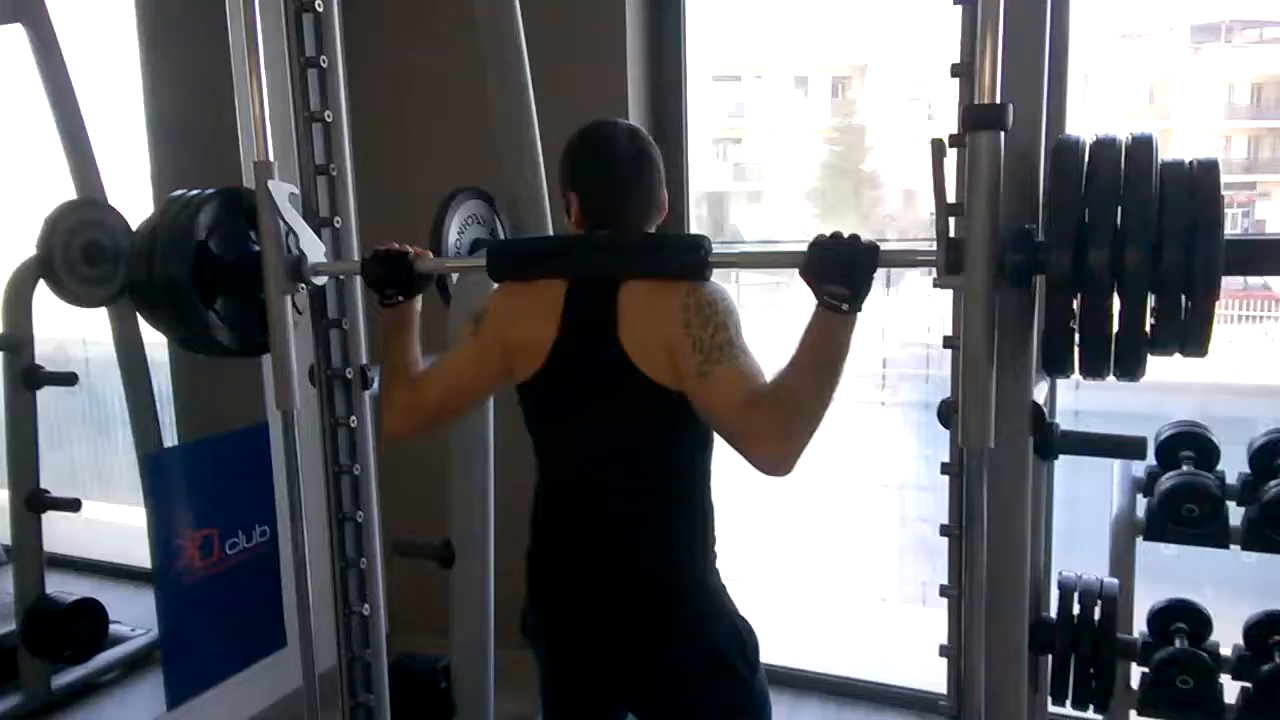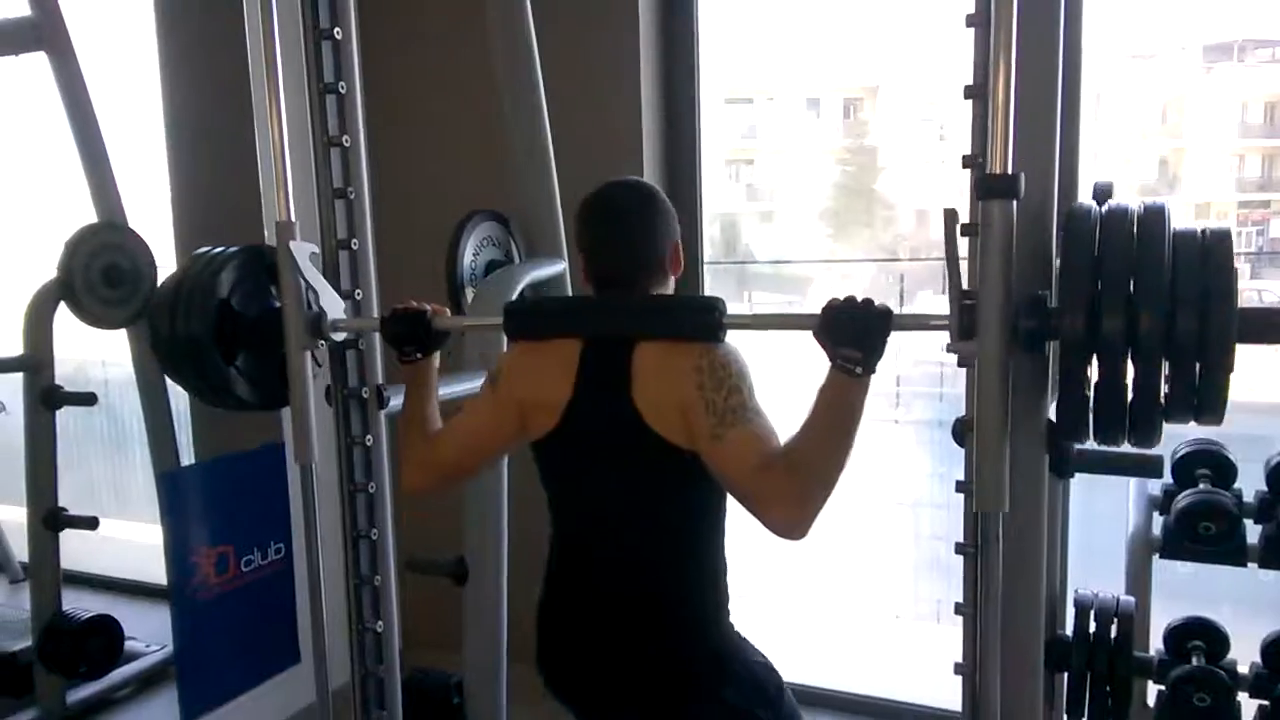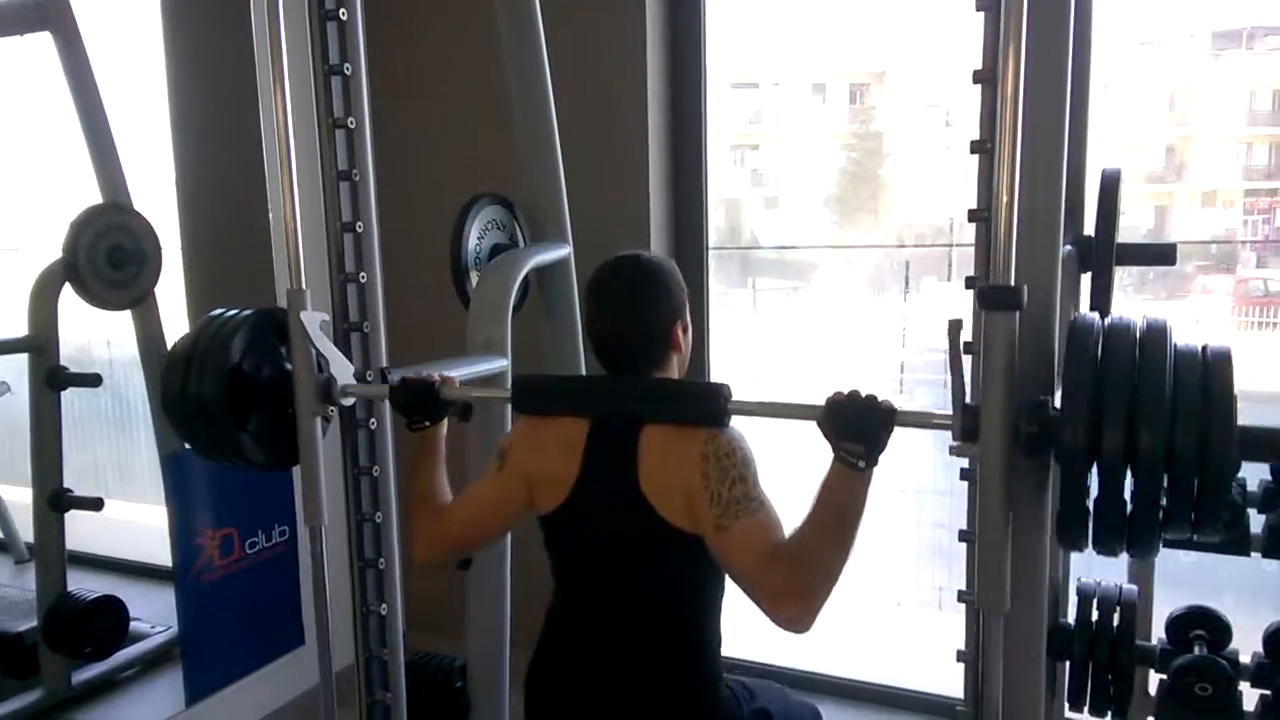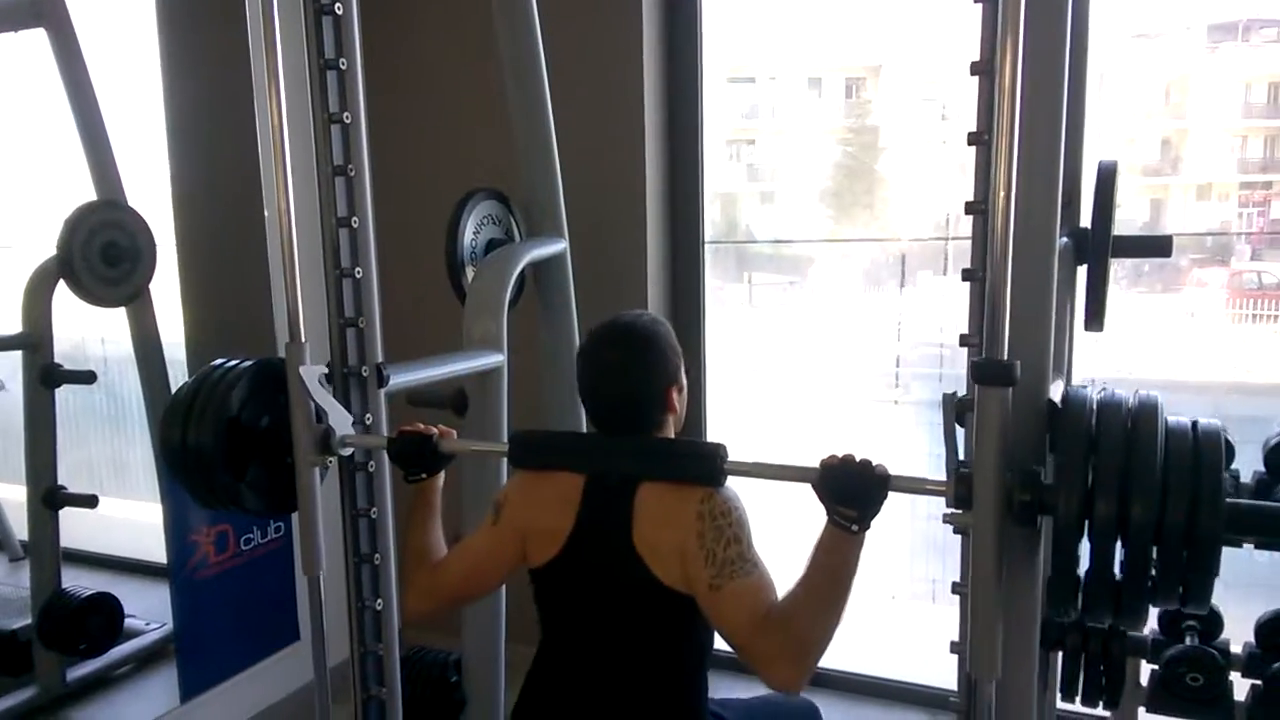
dt=0.3s
person 1, frame 1
left shoulder: (519, 303)
right shoulder: (682, 301)
left elbow: (404, 411)
right elbow: (773, 443)
left wrist: (401, 301)
right wrist: (836, 306)
left hip: (561, 603)
right hip: (675, 610)
person 1, frame 2
left shoulder: (534, 361)
right shoulder: (694, 361)
left elbow: (421, 469)
right elbow: (787, 505)
left wrist: (419, 359)
right wrist: (848, 368)
left hip: (572, 649)
right hip: (683, 659)
person 1, frame 3
left shoulder: (542, 436)
right shoulder: (700, 445)
left elbow: (430, 542)
right elbow: (791, 598)
left wrist: (431, 426)
right wrist: (853, 460)
person 1, frame 4
left shoulder: (538, 489)
right shoulder: (695, 506)
left elbow: (422, 595)
right elbow: (784, 664)
left wrist: (428, 478)
right wrist: (846, 525)
